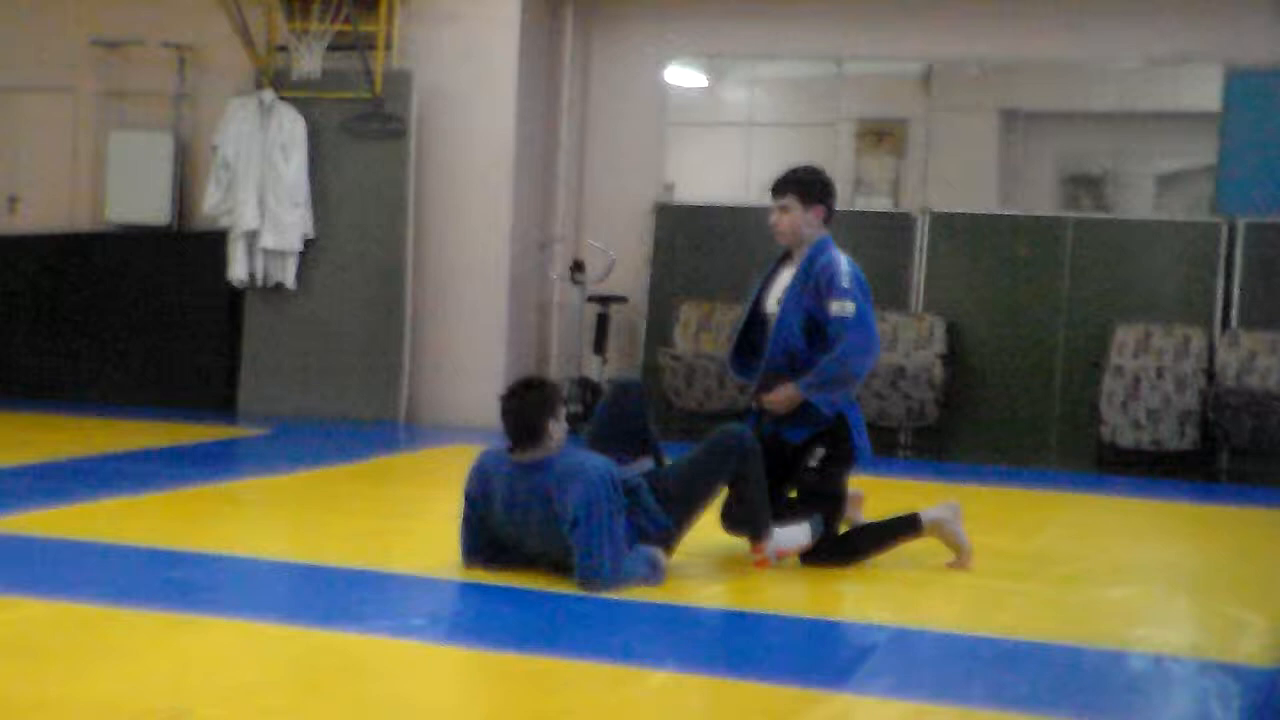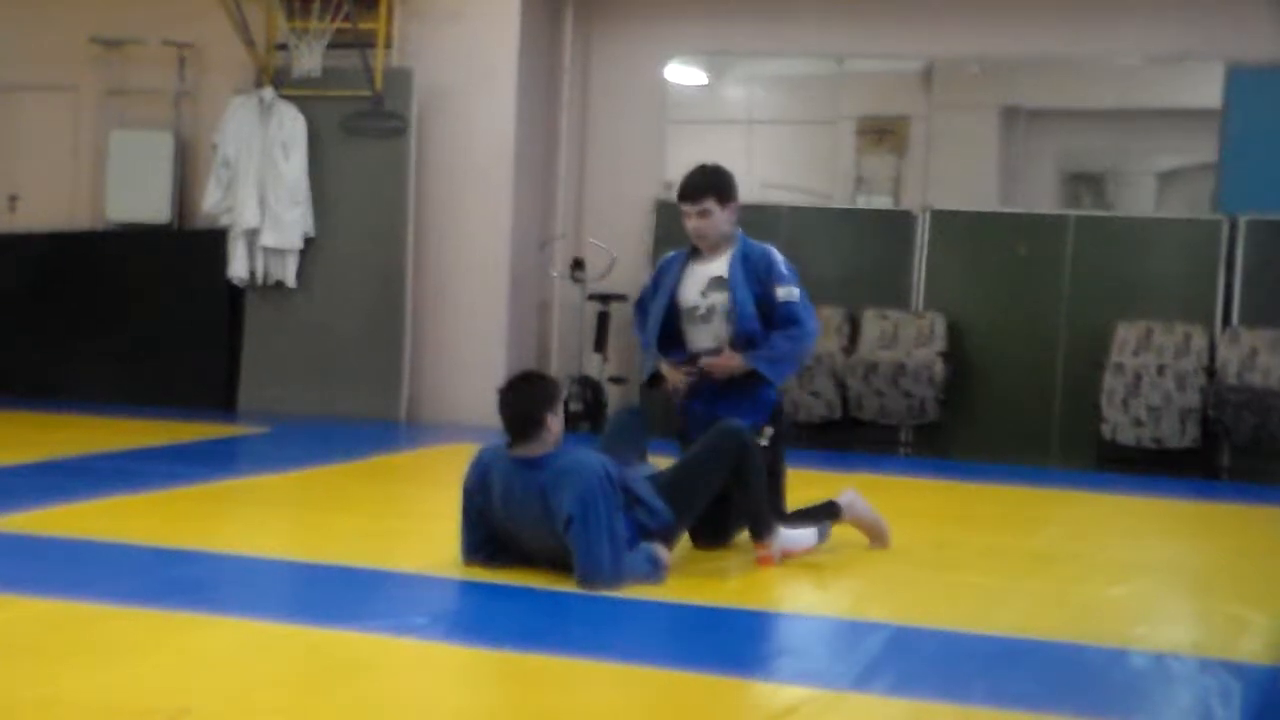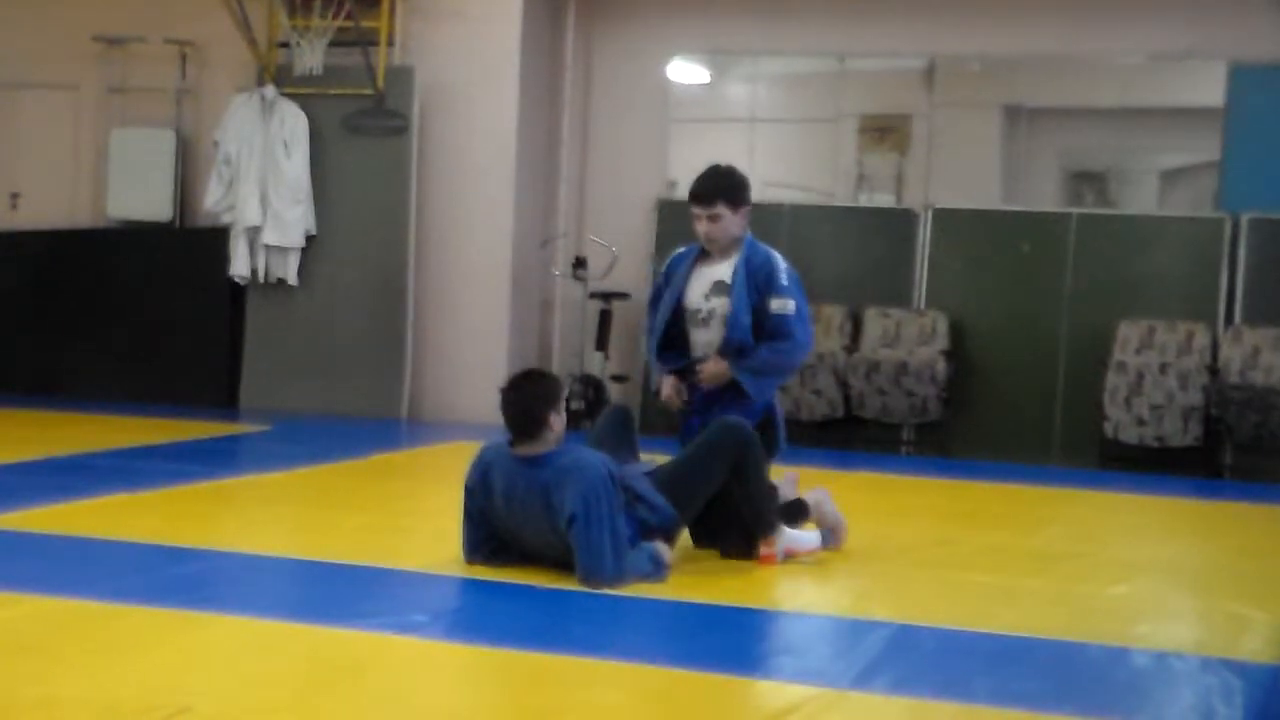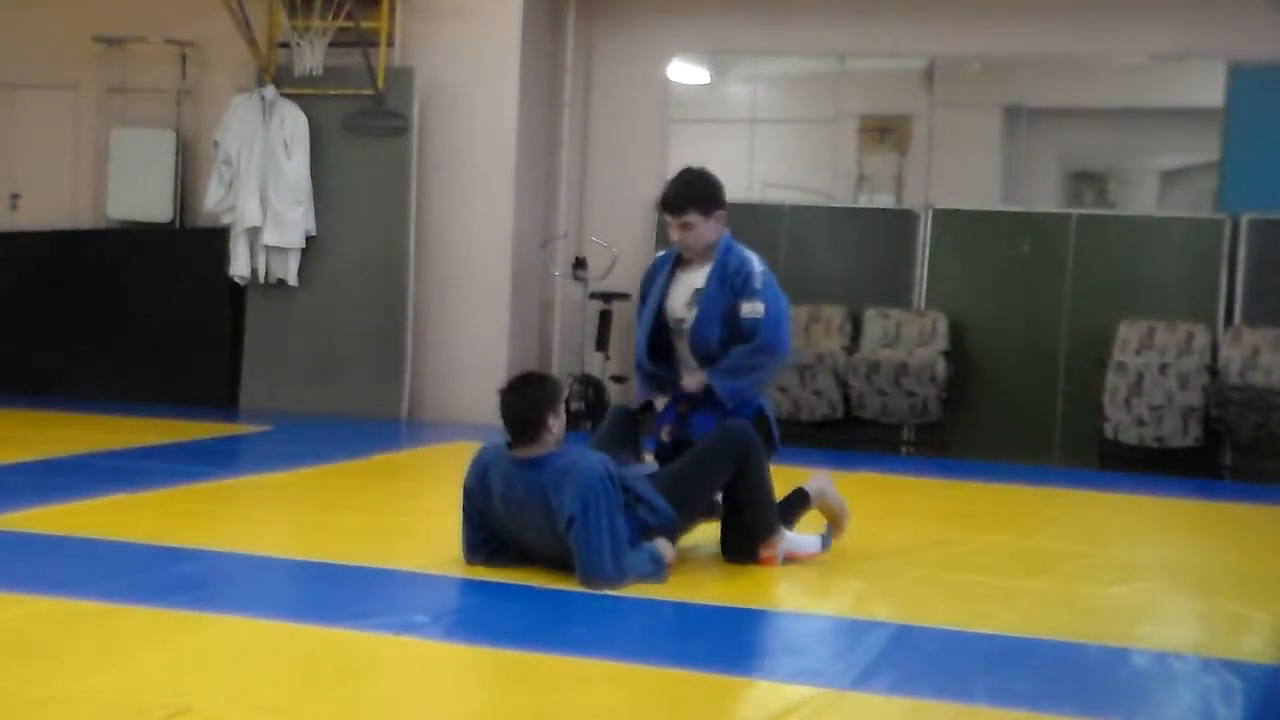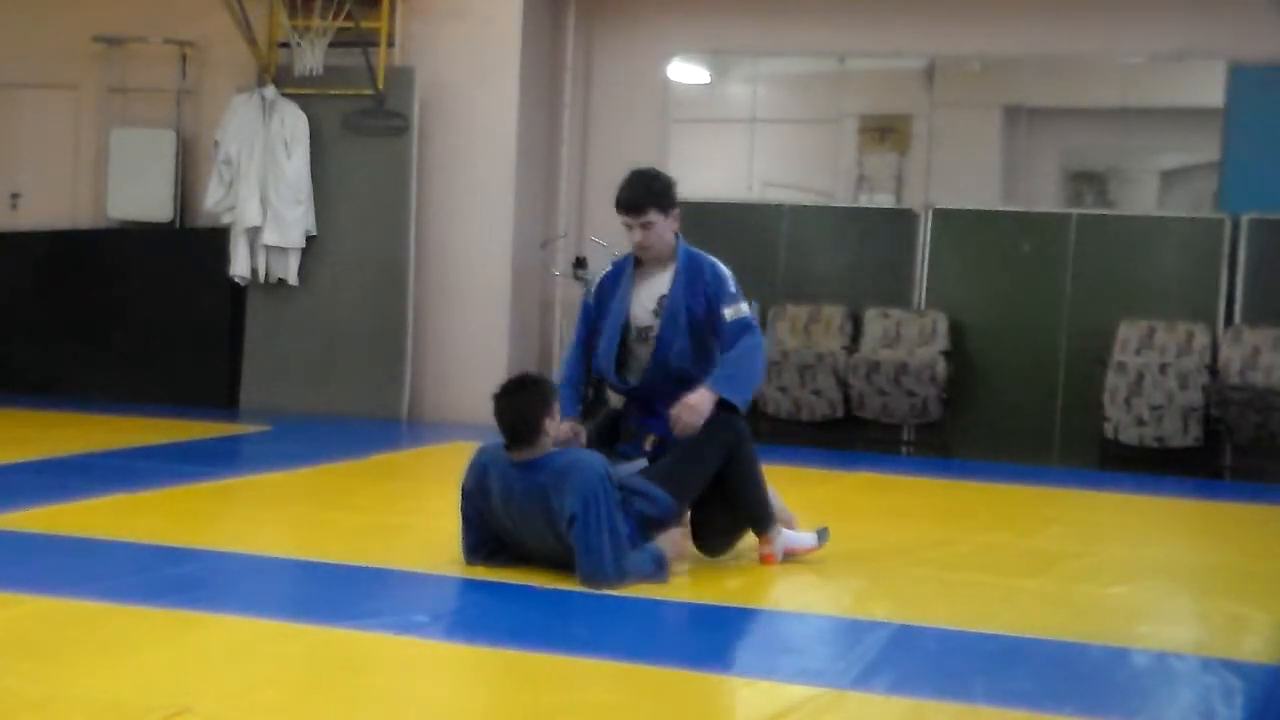
dt=0.7s
person 1, frame 1
left shoulder: (486, 467)
right shoulder: (584, 476)
left elbow: (477, 554)
right elbow: (601, 574)
left wrist: (543, 549)
right wrist: (650, 563)
right hip: (642, 524)
left knee: (627, 393)
right knee: (735, 441)
left ankle: (647, 469)
right ankle: (765, 540)
person 1, frame 2
left shoulder: (485, 465)
right shoulder: (582, 475)
left elbow: (478, 553)
right elbow: (602, 572)
left wrist: (540, 549)
right wrist: (651, 561)
right hip: (640, 526)
left knee: (631, 418)
right knee: (735, 436)
right ankle: (770, 540)
person 1, frame 3
left shoulder: (486, 463)
right shoulder: (584, 473)
left elbow: (479, 551)
right elbow: (604, 571)
left wrist: (544, 546)
right wrist: (655, 558)
left hip: (588, 511)
right hip: (642, 523)
left knee: (618, 414)
right knee: (734, 434)
right ankle: (773, 538)
person 1, frame 4
left shoulder: (484, 465)
right shoulder: (584, 475)
left elbow: (479, 551)
right elbow: (604, 572)
left wrist: (539, 548)
right wrist: (655, 557)
left hip: (585, 519)
right hip: (639, 526)
right knee: (737, 437)
right ankle: (773, 541)
person 1, frame 5
left shoulder: (483, 465)
right shoulder: (582, 473)
left elbow: (477, 552)
right elbow: (604, 572)
left wrist: (536, 546)
right wrist: (660, 554)
right hip: (634, 528)
right knee: (726, 428)
right ankle: (770, 535)
person 2, frame 1
left shoulder: (835, 269)
right shoulder: (783, 268)
left elbow: (858, 348)
left wrist: (801, 392)
right wrist: (762, 387)
left hip: (822, 424)
right hip: (779, 422)
left knee: (821, 552)
left ankle: (931, 522)
right ankle: (840, 505)
person 2, frame 2
left shoulder: (763, 260)
right shoulder: (671, 267)
left elbow: (802, 330)
right elbow: (645, 318)
left wrist: (746, 362)
right wrist: (661, 363)
left hip: (753, 410)
right hip: (698, 412)
right knee: (707, 536)
left ankle: (843, 508)
right ankle: (747, 507)
person 2, frame 3
left shoulder: (769, 267)
right shoulder: (679, 264)
left elbow: (793, 344)
right elbow: (657, 320)
left wrist: (731, 370)
right wrist: (665, 374)
left hip: (747, 413)
right hip: (696, 411)
person 2, frame 4
left shoulder: (746, 272)
right shoulder: (661, 269)
left elbow: (771, 345)
right elbow: (649, 340)
left wrist: (710, 379)
right wrist: (654, 392)
left hip: (734, 416)
right hip: (680, 415)
person 2, frame 5
left shoulder: (710, 277)
right shoulder: (611, 282)
left elbow: (746, 342)
right elbow: (584, 351)
left wrist: (711, 392)
right wrist: (571, 415)
left hip: (689, 419)
right hip: (636, 422)
